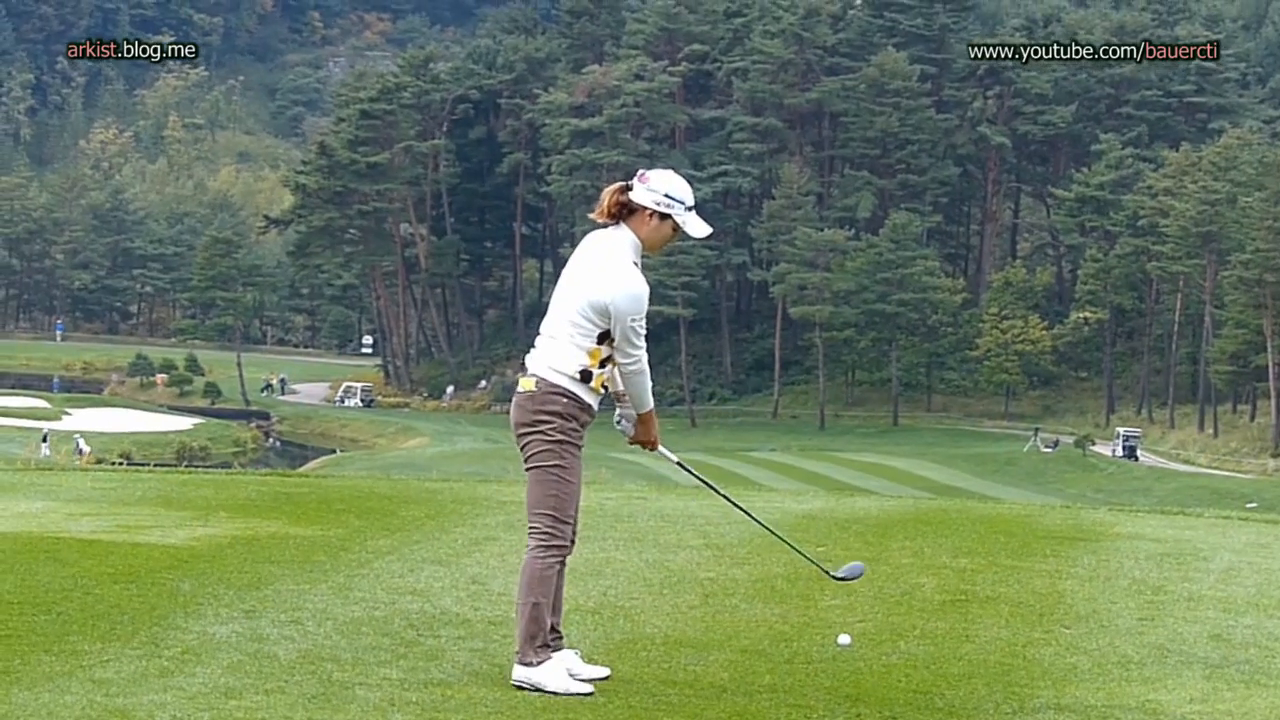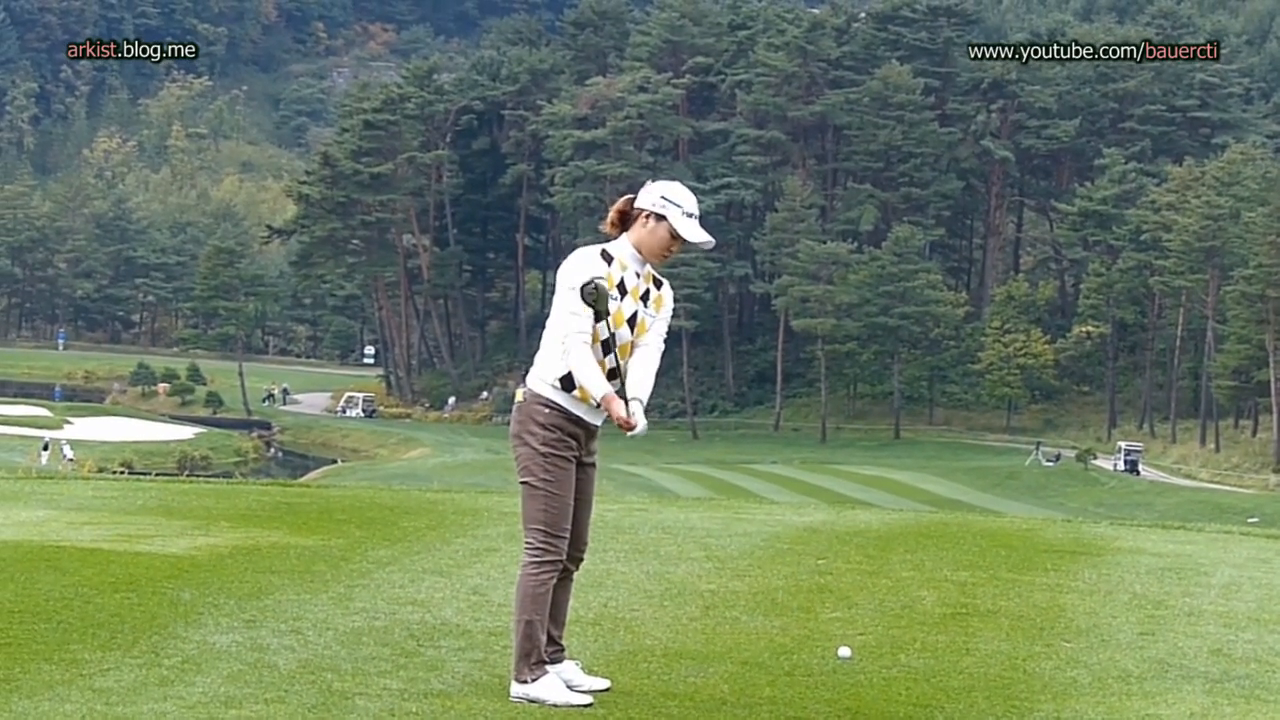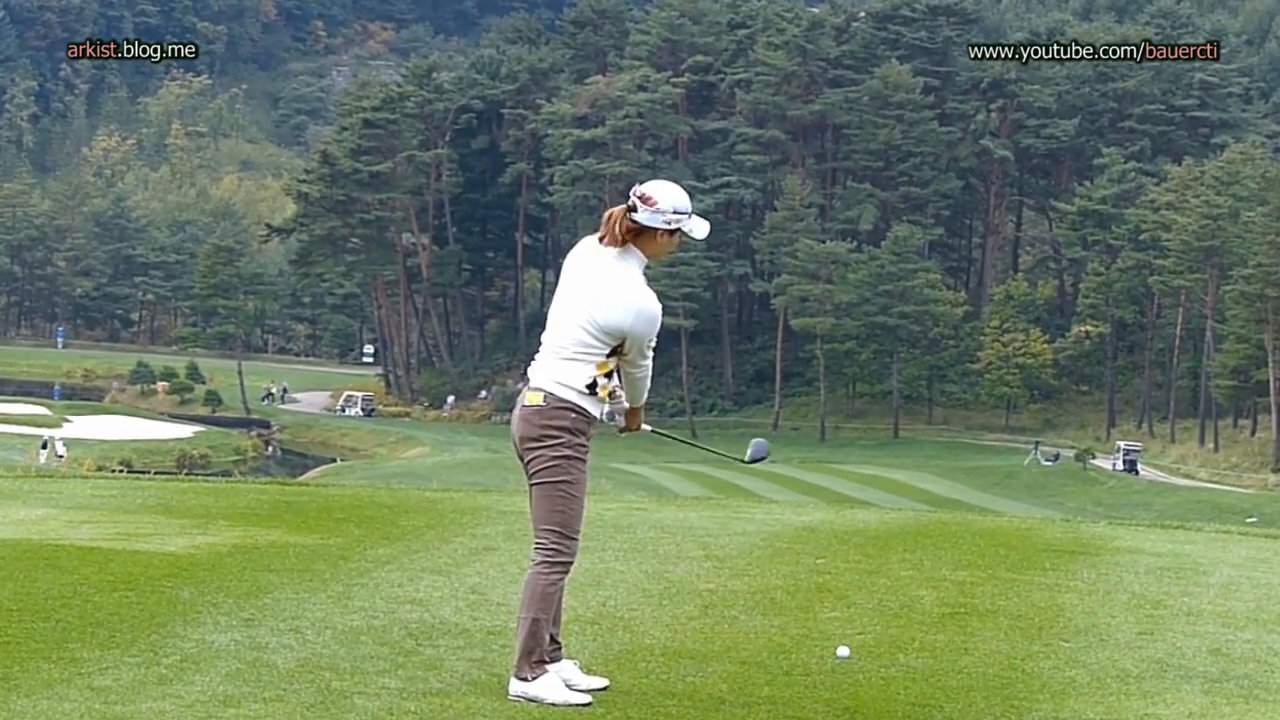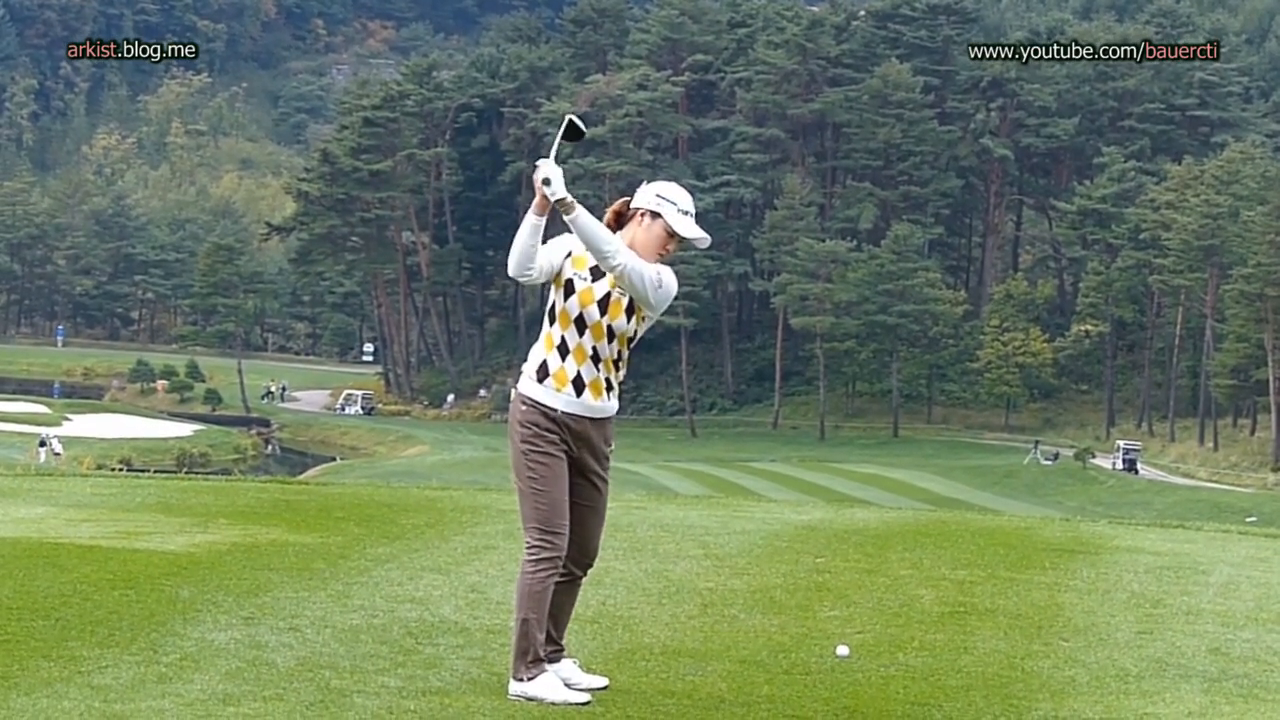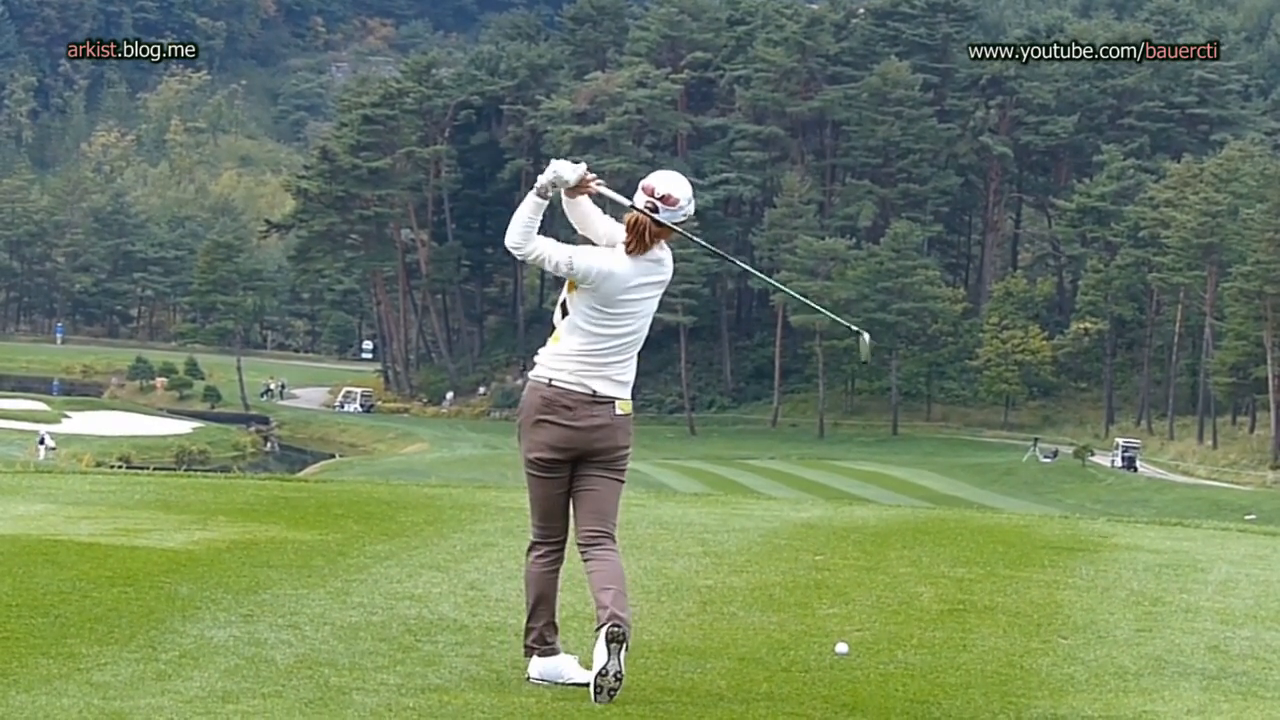
dt=1s
person 1, frame 1
left shoulder: (599, 241)
right shoulder: (626, 281)
right elbow: (631, 358)
left wrist: (626, 397)
right wrist: (646, 416)
left hip: (553, 402)
right hip: (555, 407)
left knee: (560, 537)
right knee: (550, 535)
left ankle: (551, 648)
right ankle: (531, 660)
person 1, frame 2
left shoulder: (659, 293)
right shoulder: (588, 264)
left elbow: (645, 358)
right elbow: (574, 345)
left wrist: (634, 405)
right wrist: (609, 401)
left hip: (583, 427)
right hip: (547, 416)
left knee: (570, 553)
right knee: (545, 550)
left ankle: (552, 660)
right ankle: (527, 674)
person 1, frame 3
left shoulder: (589, 250)
right shoulder: (640, 302)
right elbow: (637, 366)
left wrist: (612, 391)
right wrist: (634, 406)
left hip: (544, 411)
right hip: (559, 422)
left knee: (557, 548)
right knee: (556, 550)
left ankle: (550, 659)
right ankle: (528, 673)
person 1, frame 4
left shoulder: (661, 284)
right shoulder: (568, 250)
left elbow: (617, 264)
right elbow: (520, 270)
left wrist: (568, 205)
right wrist: (541, 207)
left hip: (596, 428)
right hip: (541, 415)
left knee: (581, 553)
right knee: (547, 546)
left ankle: (551, 657)
right ankle: (527, 672)
person 1, frame 5
left shoulder: (603, 267)
right shoulder: (661, 263)
left elbow: (519, 243)
right elbow: (598, 224)
left wrist: (547, 186)
right wrist: (580, 190)
left hip: (551, 406)
right hip: (610, 417)
left knee: (547, 540)
right knee: (599, 539)
left ankle: (543, 653)
right ankle: (612, 626)
